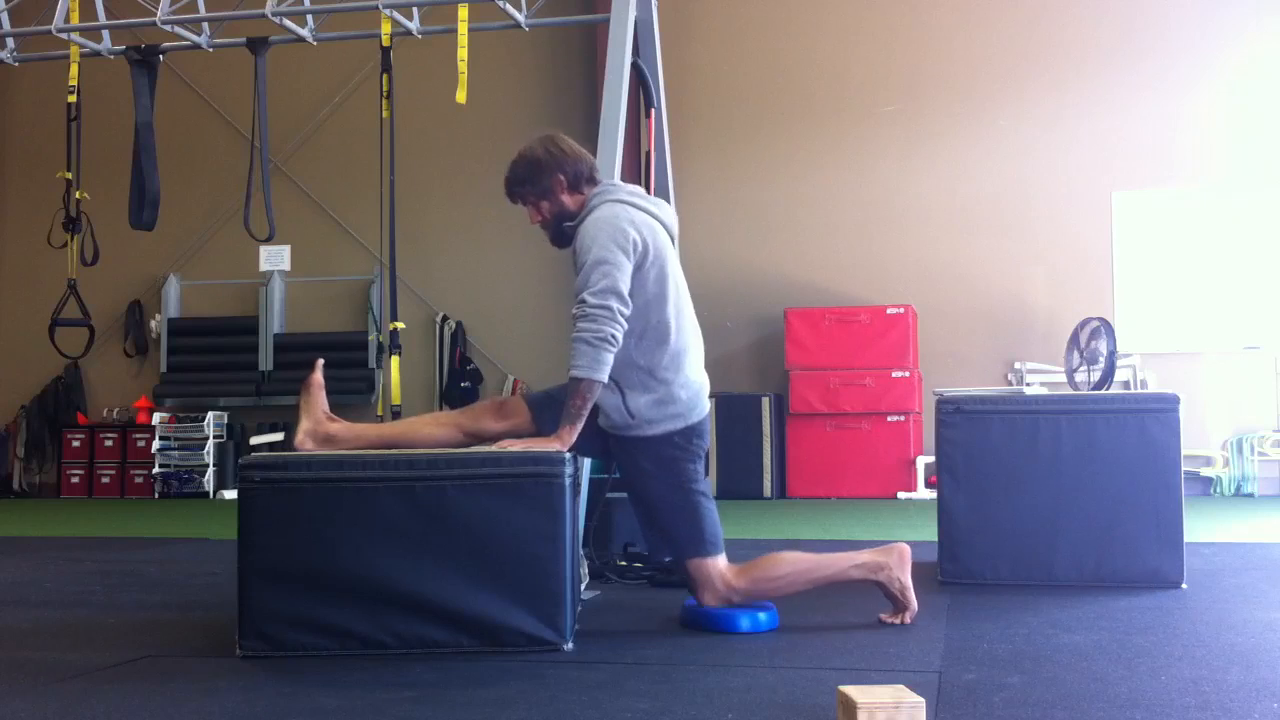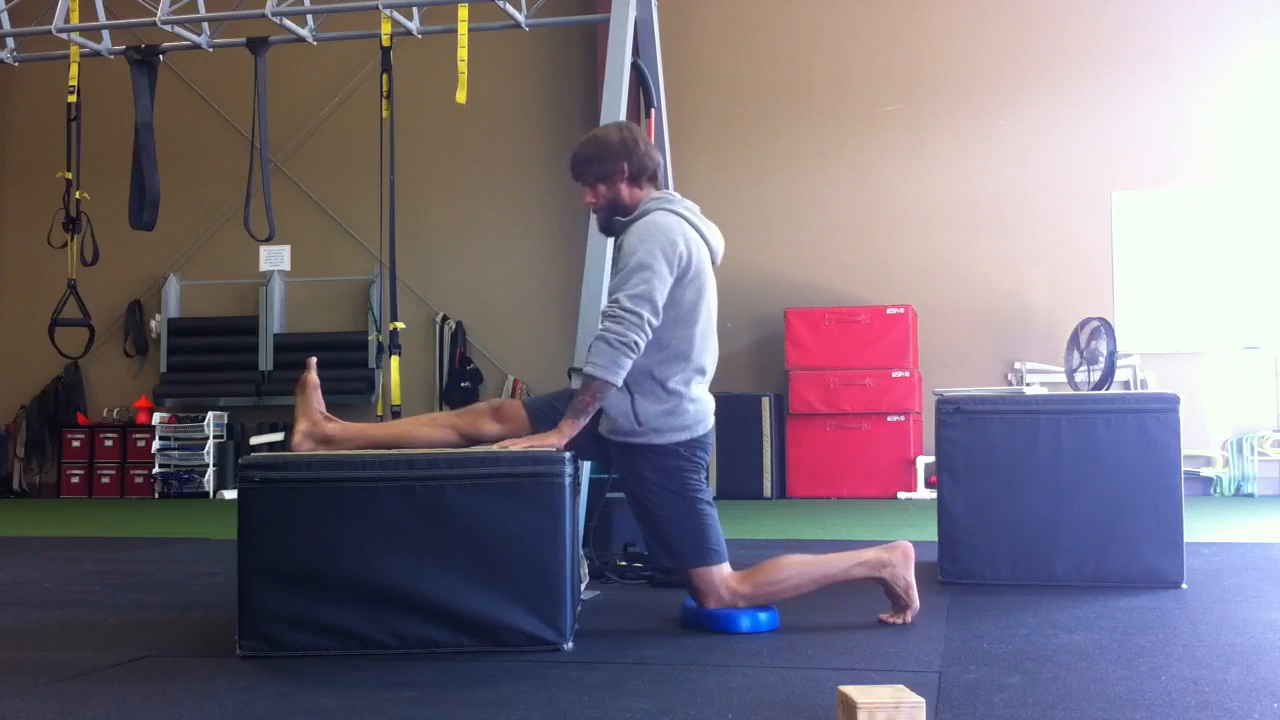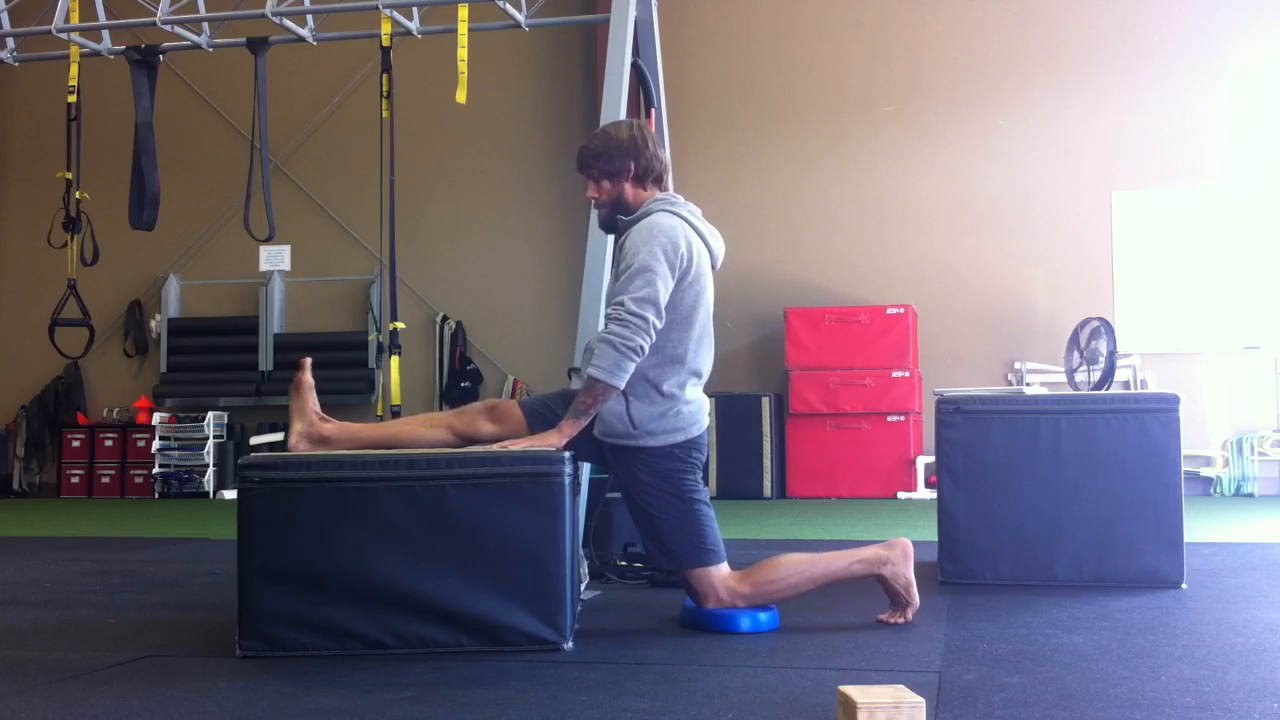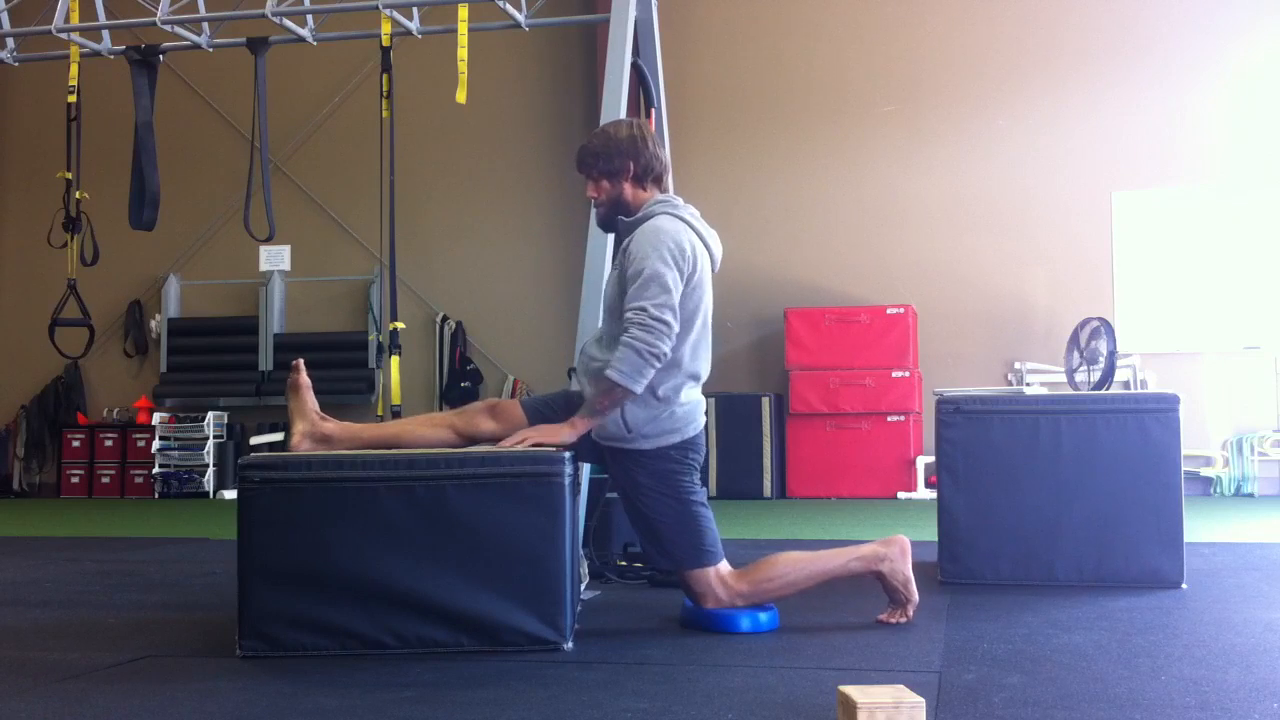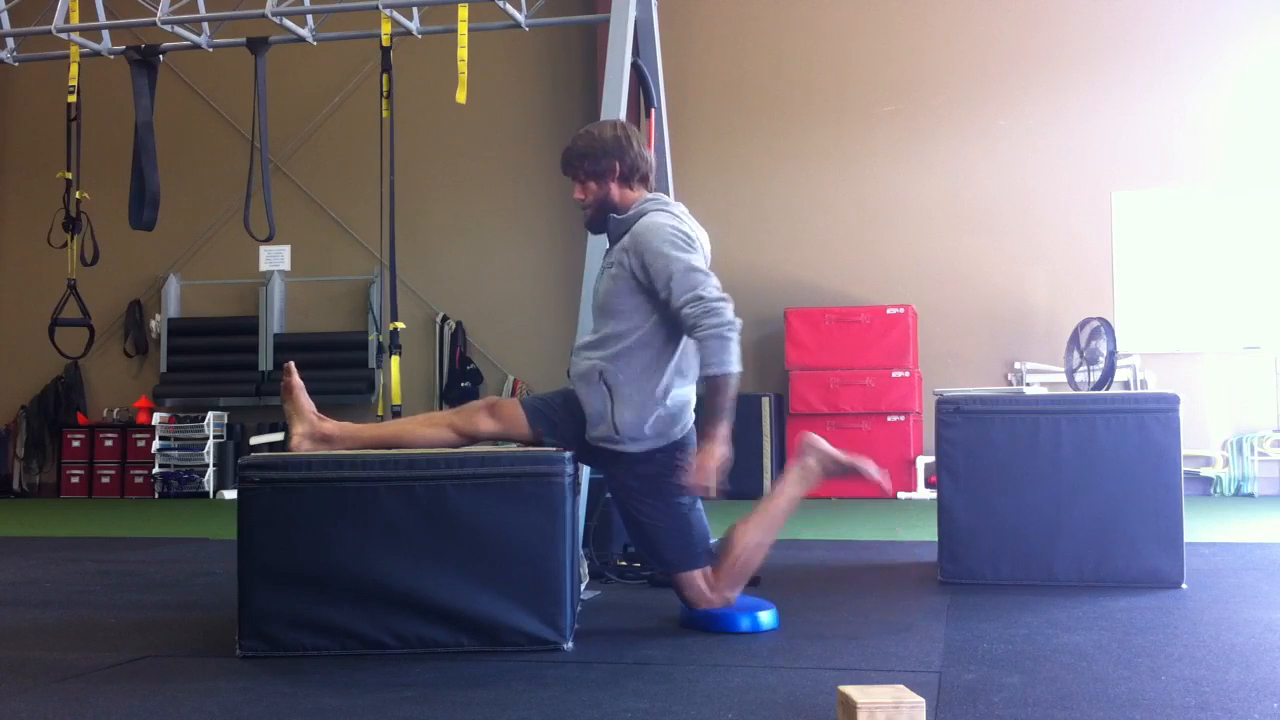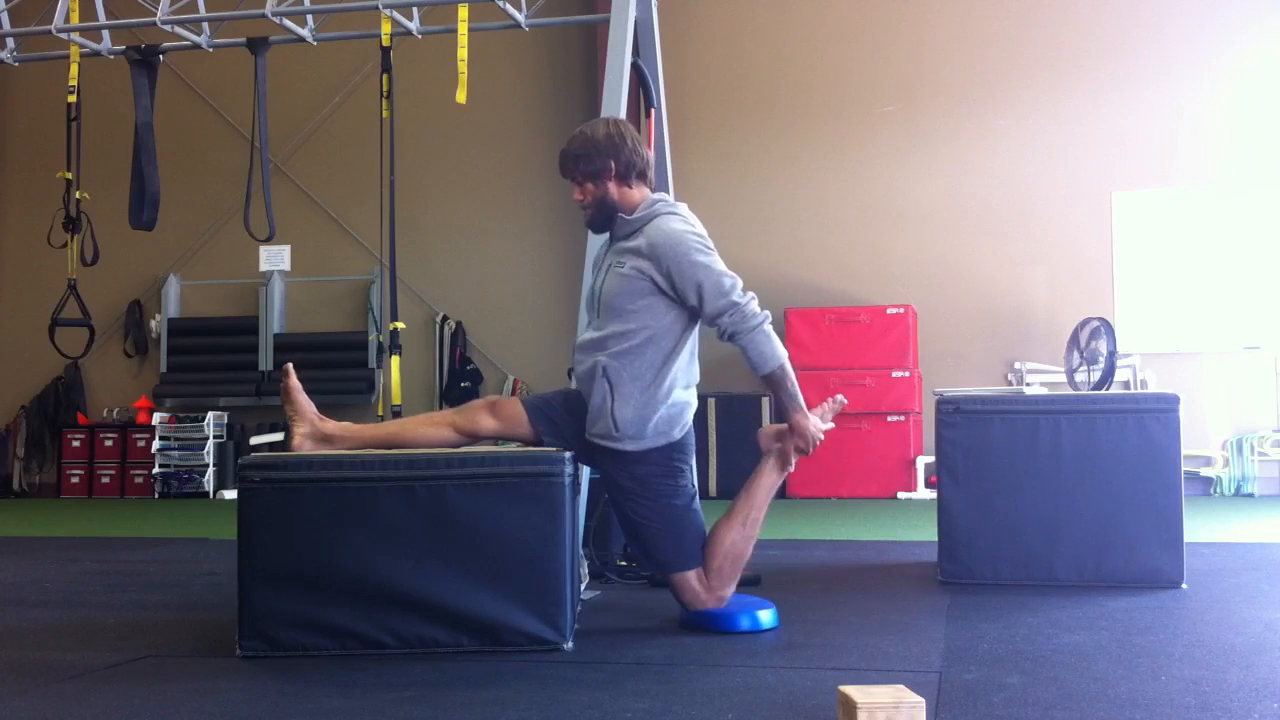
dt=0.4s
person 1, frame 1
left shoulder: (605, 224)
right shoulder: (625, 215)
left elbow: (598, 336)
left wrist: (563, 434)
left hip: (655, 422)
right hip: (640, 406)
left knee: (719, 589)
right knee: (490, 415)
left ankle: (879, 564)
right ankle: (332, 434)
person 1, frame 2
left shoulder: (654, 232)
right shoulder: (665, 227)
left elbow: (619, 340)
left wrist: (562, 430)
left hip: (656, 431)
right hip: (638, 413)
left knee: (722, 595)
right knee: (489, 418)
left ankle: (882, 562)
right ankle: (330, 434)
person 1, frame 3
left shoulder: (655, 232)
right shoulder: (665, 228)
left elbow: (623, 342)
left wrist: (563, 430)
left hip: (650, 433)
right hip: (636, 415)
left knee: (721, 595)
right knee: (484, 418)
left ankle: (881, 560)
right ankle: (327, 434)
person 1, frame 4
left shoulder: (658, 235)
right shoulder: (658, 230)
left elbow: (647, 349)
left wrist: (580, 425)
right wrist: (584, 416)
left hip: (648, 434)
right hip: (624, 417)
left knee: (722, 594)
right knee: (486, 417)
left ankle: (879, 557)
right ankle: (328, 434)
person 1, frame 5
left shoulder: (657, 233)
right shoulder: (635, 232)
left elbow: (718, 330)
left wrist: (714, 439)
left hip: (641, 438)
right hip: (599, 412)
left knee: (713, 593)
right knee: (484, 416)
right ankle: (326, 435)
person 1, frame 6
left shoulder: (668, 235)
right shoulder: (624, 238)
left elbow: (746, 321)
left wrist: (797, 414)
left hip: (644, 437)
right hip: (599, 413)
left knee: (708, 593)
right knee: (486, 416)
right ankle: (330, 435)
